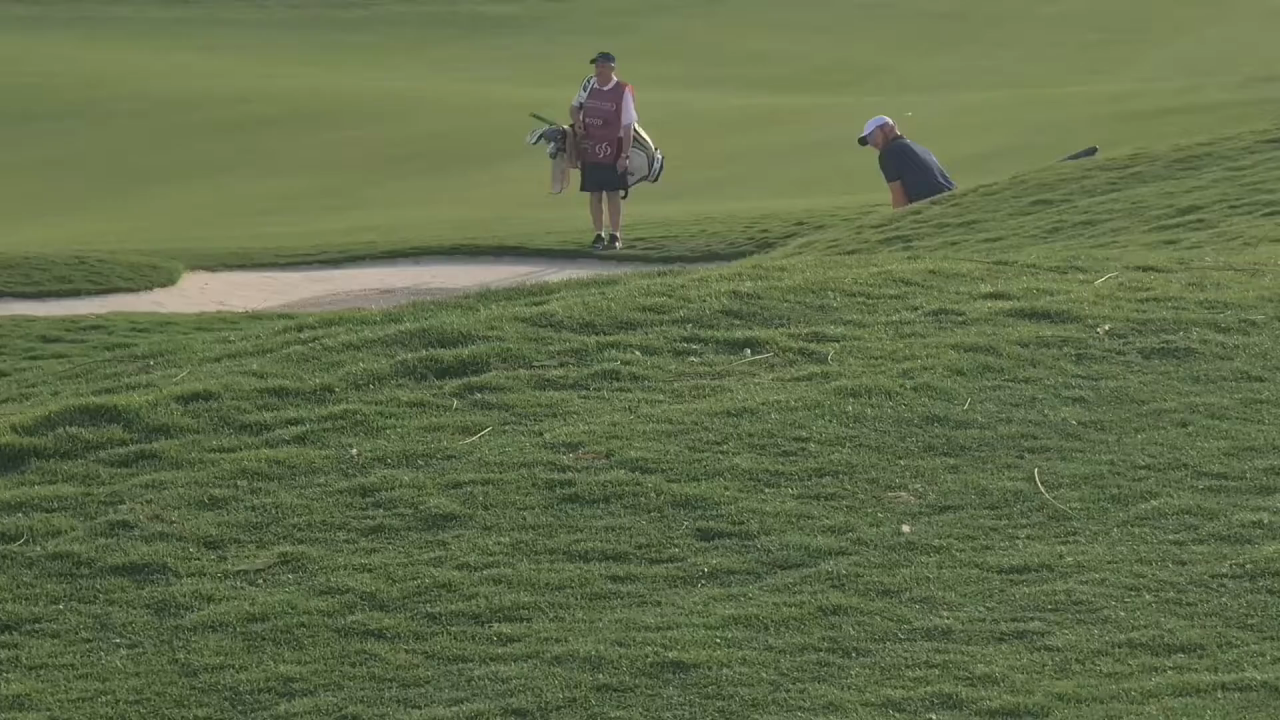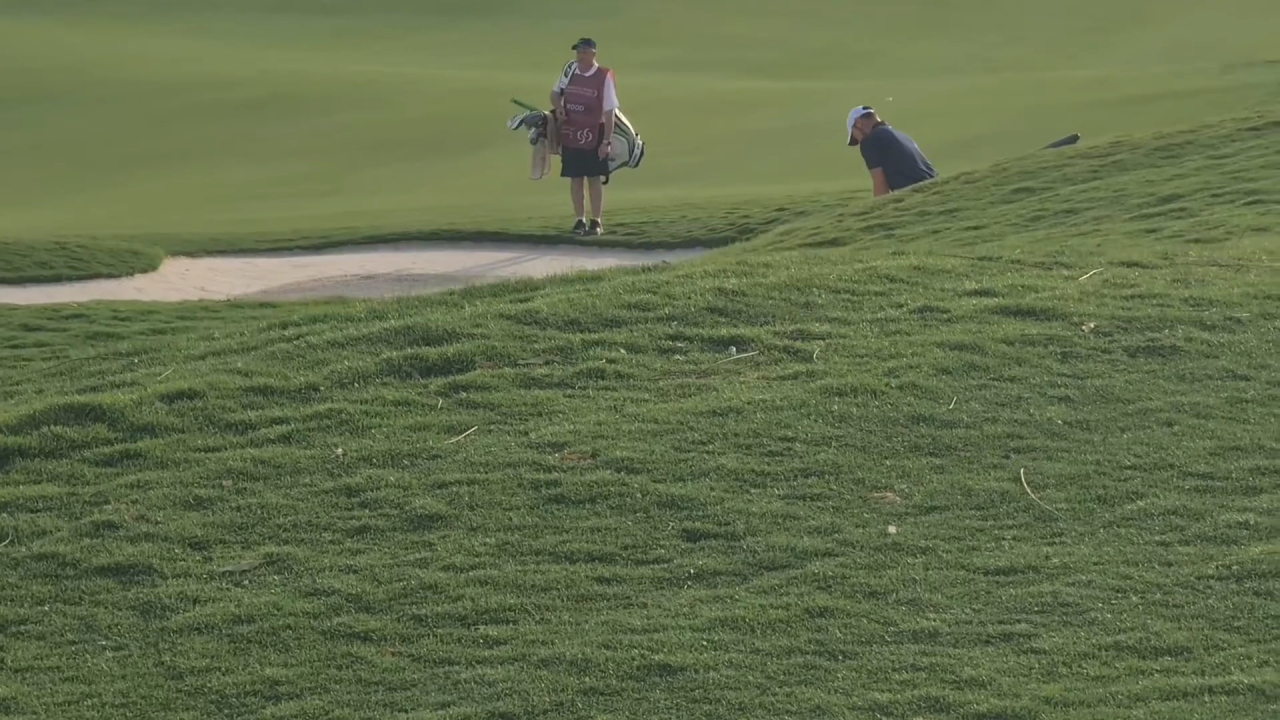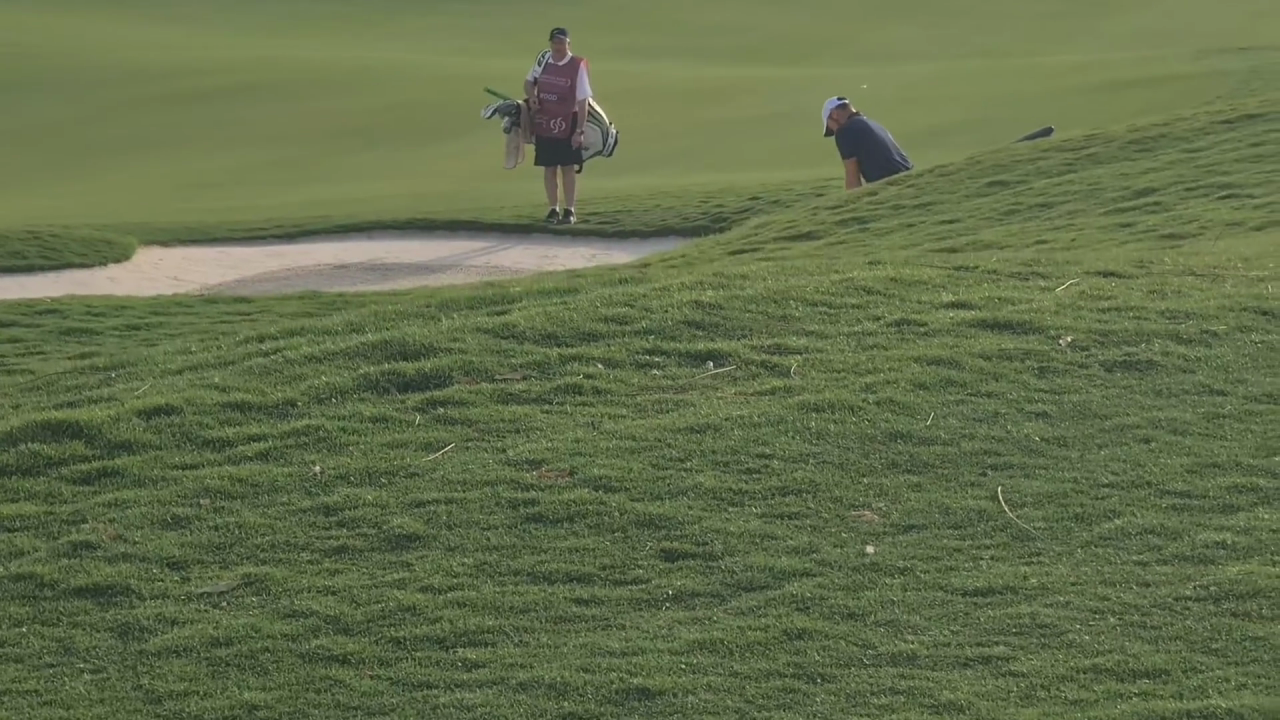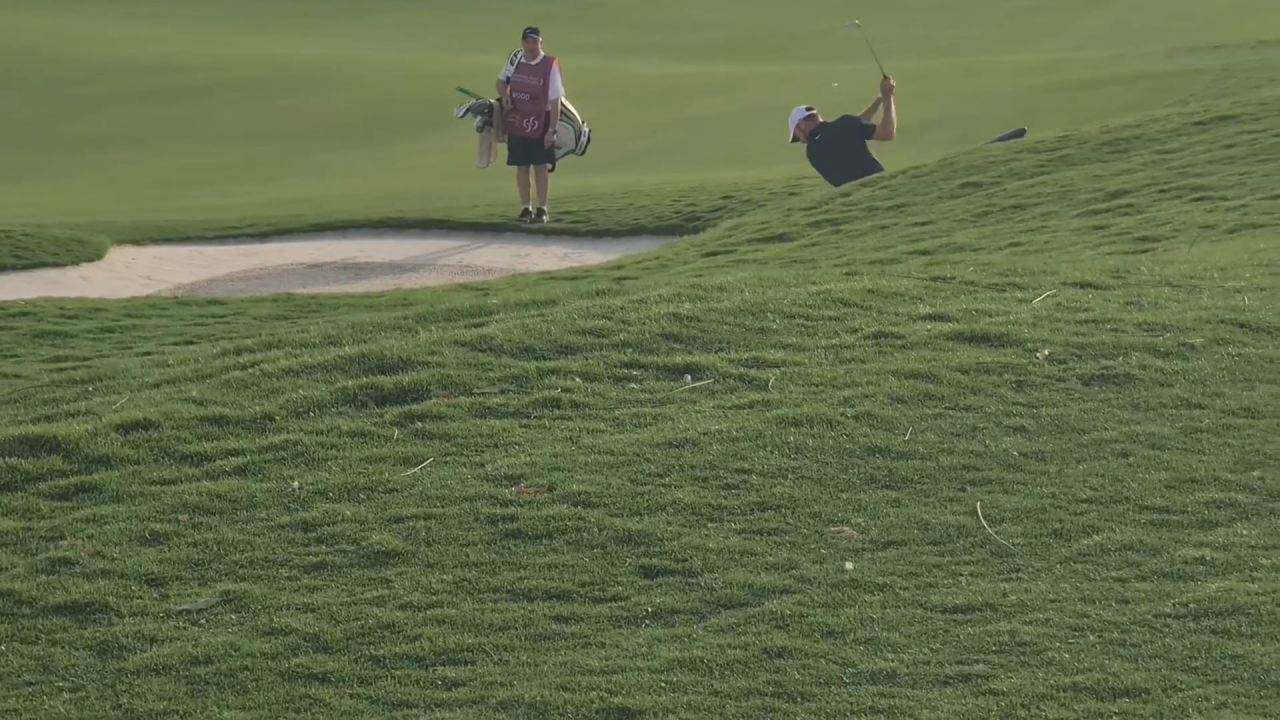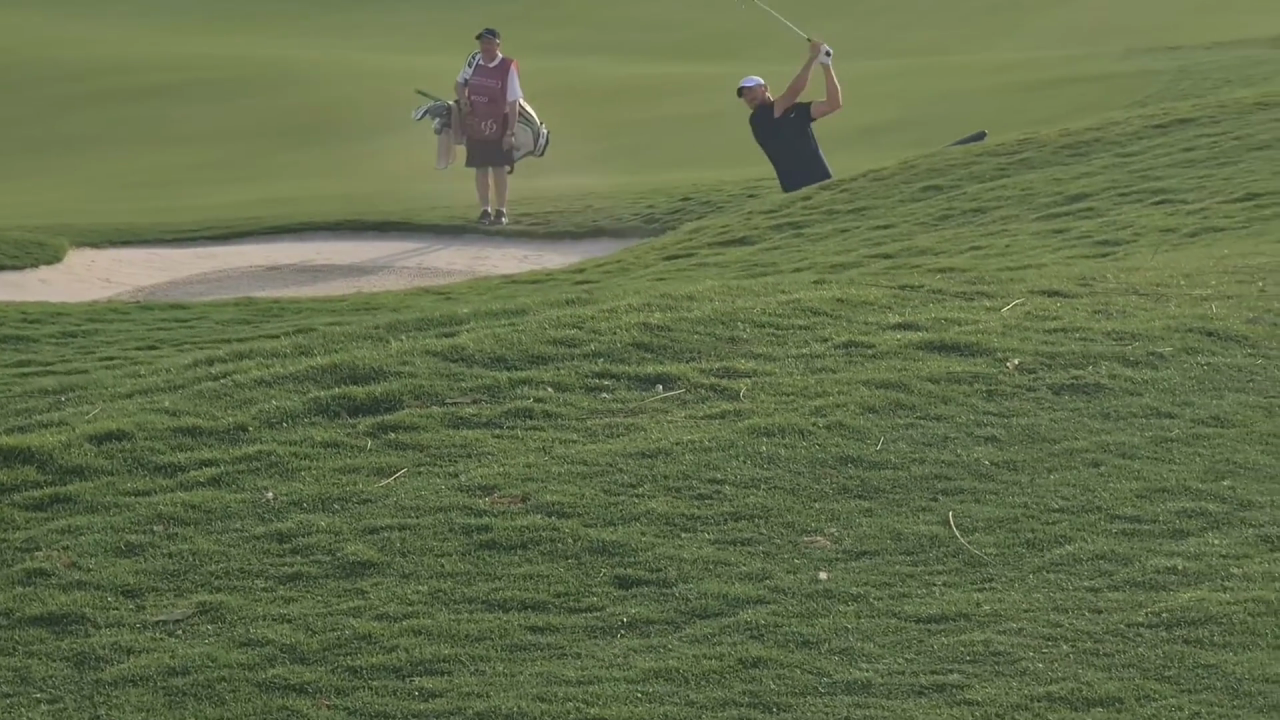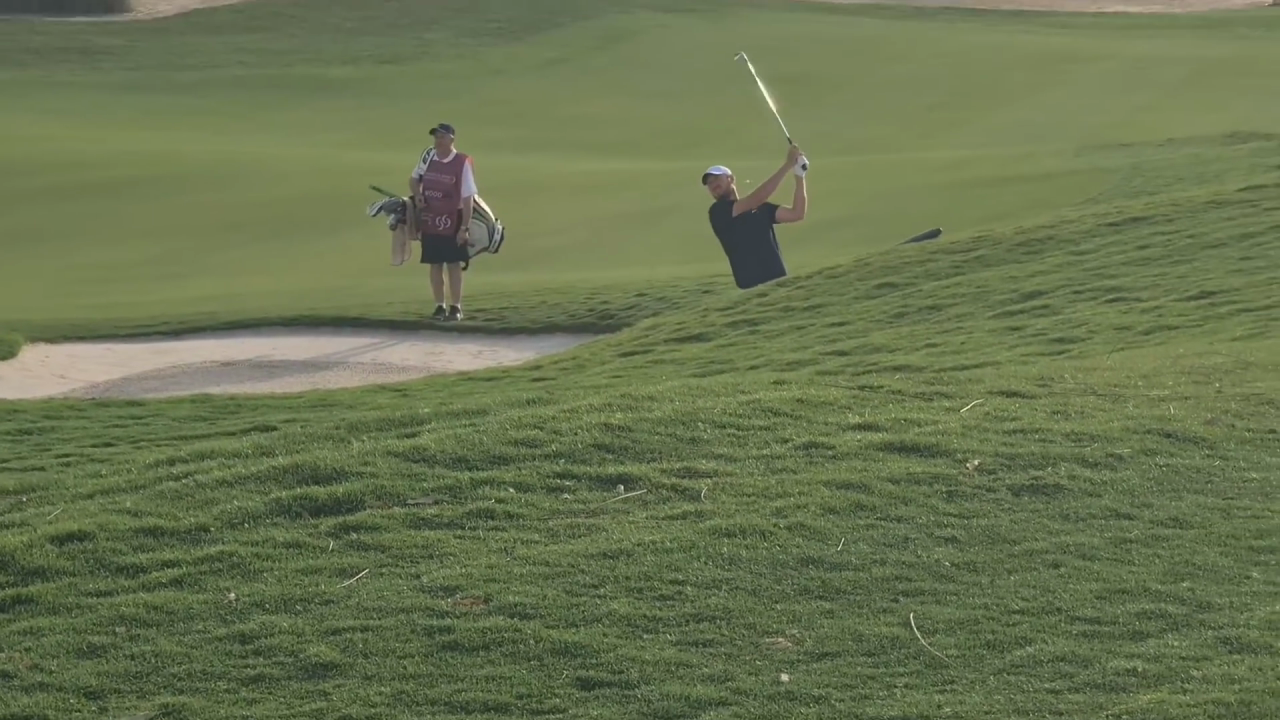
dt=0.7s
person 1, frame 1
left shoulder: (623, 90)
right shoulder: (588, 84)
left elbow: (628, 125)
right elbow: (575, 107)
left wrist: (624, 155)
right wrist: (577, 121)
left hip: (612, 149)
right hip: (589, 148)
left knee: (613, 193)
right knee: (594, 193)
left ankle: (615, 236)
right ankle: (599, 234)
person 1, frame 2
left shoulder: (605, 76)
right shoulder: (570, 69)
left elbow: (609, 111)
right elbow: (556, 92)
left wrist: (606, 141)
right wrist: (558, 107)
left hip: (593, 135)
right hip: (570, 134)
left knee: (594, 179)
right knee: (575, 179)
left ankle: (596, 221)
right ankle: (580, 220)
person 1, frame 3
left shoulder: (578, 65)
right shoulder: (543, 59)
left elbow: (582, 100)
right elbow: (529, 81)
left wrist: (579, 130)
right wrist: (531, 96)
left hip: (566, 124)
right hip: (543, 123)
left knee: (568, 168)
right knee: (549, 168)
left ankle: (570, 210)
right ankle: (553, 209)
person 1, frame 4
left shoulder: (550, 64)
right shoulder: (516, 59)
left elbow: (555, 99)
right elbow: (502, 81)
left wrist: (552, 129)
right wrist: (504, 95)
left hip: (539, 123)
right hip: (516, 122)
left knee: (540, 167)
right knee: (522, 167)
left ankle: (542, 209)
right ankle: (526, 208)
person 1, frame 5
left shoulder: (508, 67)
right shoulder: (474, 60)
left elbow: (513, 101)
right elbow: (460, 83)
left wrist: (510, 132)
right wrist: (462, 98)
left hip: (497, 125)
right hip: (474, 124)
left knee: (498, 169)
right knee: (480, 169)
left ankle: (501, 211)
right ankle: (485, 210)
person 1, frame 6
left shoulder: (463, 162)
right shoulder: (428, 156)
left elbow: (467, 197)
right elbow: (414, 179)
left wrist: (464, 227)
right wrist: (417, 194)
left hip: (451, 221)
right hip: (429, 220)
left knee: (453, 265)
right knee: (435, 265)
left ankle: (456, 307)
right ankle: (440, 306)
